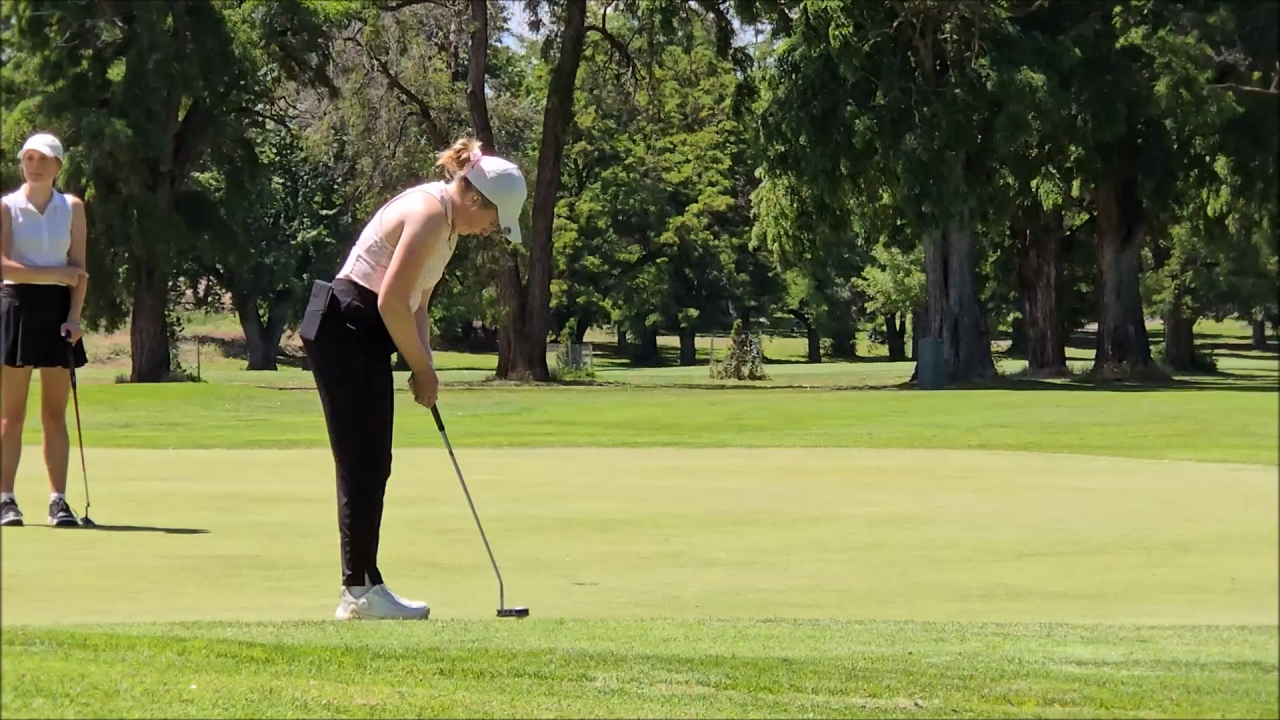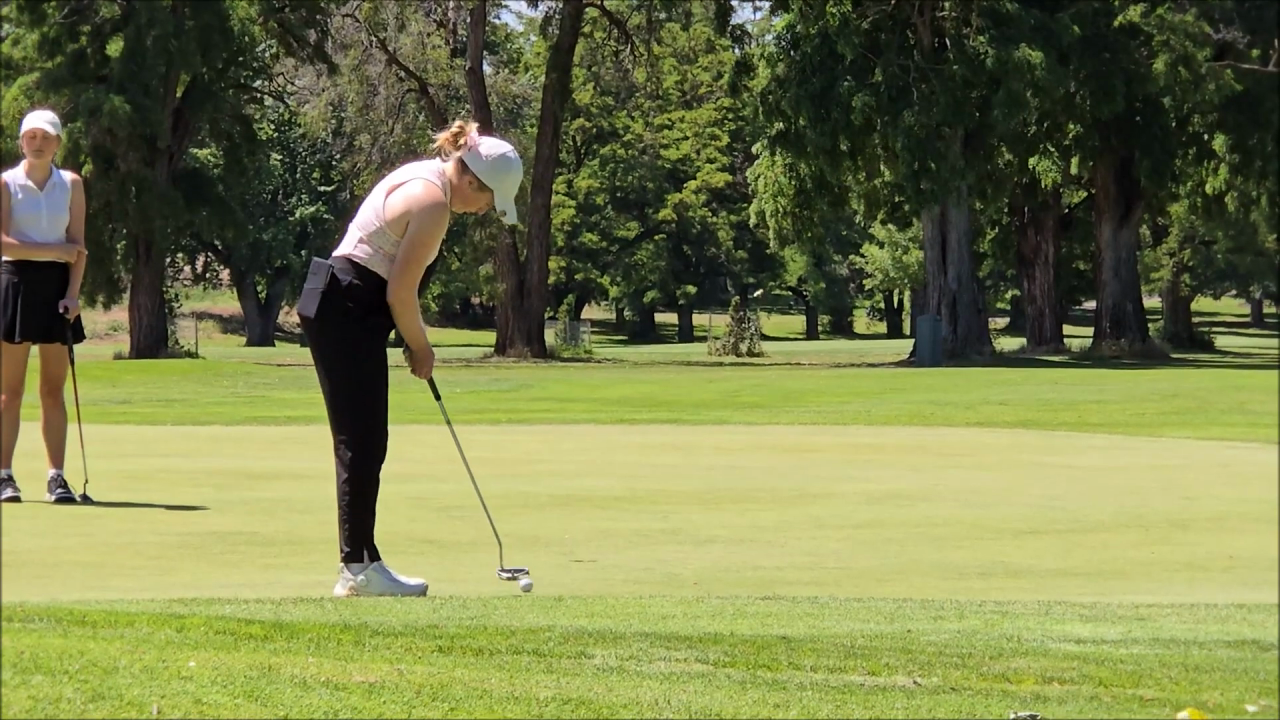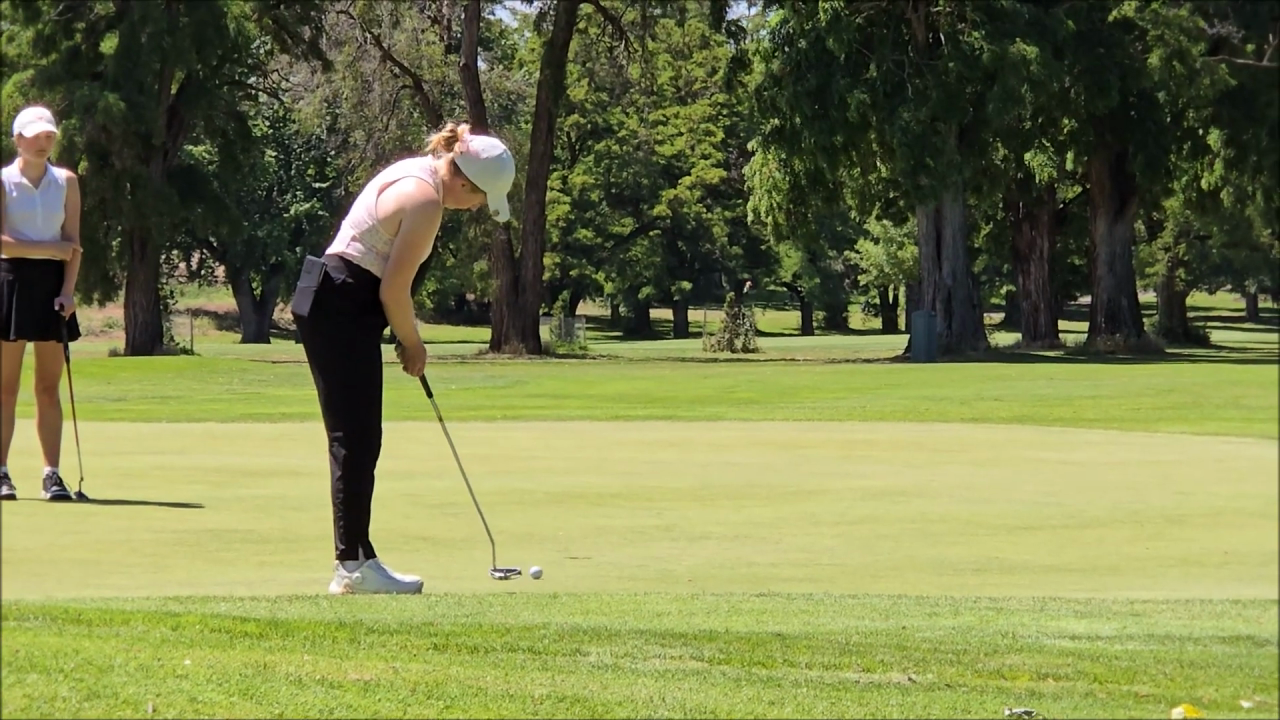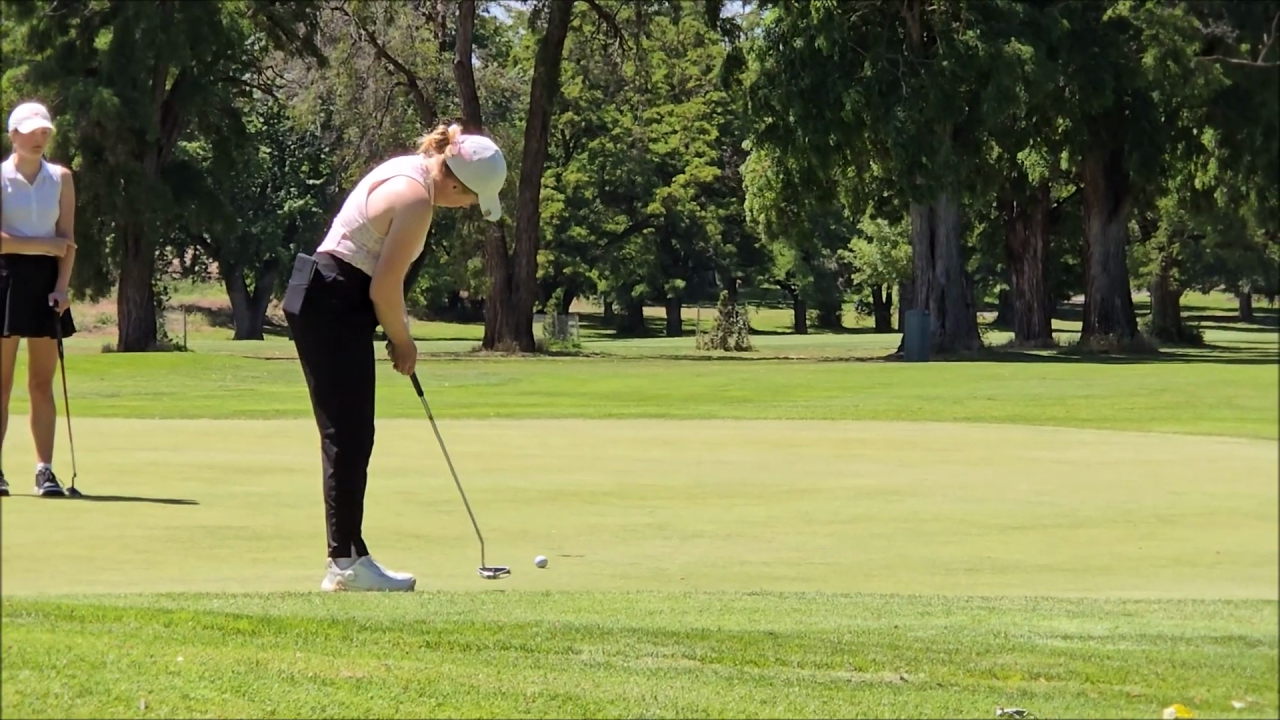
dt=0.5s
person 1, frame 1
left shoulder: (445, 221)
right shoulder: (429, 213)
left elbow: (416, 300)
right elbow: (391, 302)
left wrist: (424, 363)
right wrist: (421, 368)
left hip: (362, 335)
right hip: (345, 332)
left knee: (368, 466)
right knee: (363, 465)
left ankle: (360, 588)
right ankle: (361, 591)
person 1, frame 2
left shoulder: (426, 176)
right shoulder: (433, 200)
right elbow: (400, 292)
left wrist: (413, 340)
right wrist: (420, 346)
left hip: (344, 307)
right hip: (345, 310)
left knee: (363, 442)
right knee: (363, 442)
left ankle: (358, 564)
right ankle: (359, 568)
person 1, frame 3
left shoulder: (418, 171)
right shoulder: (425, 199)
right elbow: (393, 290)
left wrist: (405, 335)
right wrist: (412, 343)
left hip: (334, 303)
right hip: (341, 309)
left knee: (356, 440)
right knee: (357, 440)
left ankle: (353, 561)
right ankle: (354, 565)
person 1, frame 4
left shoulder: (409, 168)
right shoulder: (415, 200)
right elbow: (383, 289)
left wrist: (396, 333)
right wrist: (403, 342)
left hip: (324, 301)
right hip: (332, 307)
left knee: (348, 437)
right knee: (349, 437)
left ankle: (346, 558)
right ankle: (346, 562)
person 2, frame 1
left shoulder: (73, 207)
left elbow: (79, 269)
left wrist: (74, 316)
right wrist: (55, 273)
left hip: (58, 308)
left knee: (55, 414)
left ankle: (59, 501)
person 2, frame 2
left shoulder: (72, 183)
left elbow: (77, 245)
left wrist: (73, 292)
right wrist: (53, 250)
left hip: (57, 284)
left knee: (53, 390)
left ankle: (56, 477)
person 2, frame 3
left shoulder: (66, 181)
left elbow: (72, 242)
left wrist: (68, 290)
right wrist: (49, 248)
left hip: (51, 282)
left knee: (49, 388)
left ankle: (52, 475)
person 2, frame 4
left shoulder: (61, 177)
left elbow: (67, 238)
left wrist: (62, 285)
right wrist: (43, 244)
left hip: (46, 278)
left knee: (43, 383)
left ankle: (45, 470)
